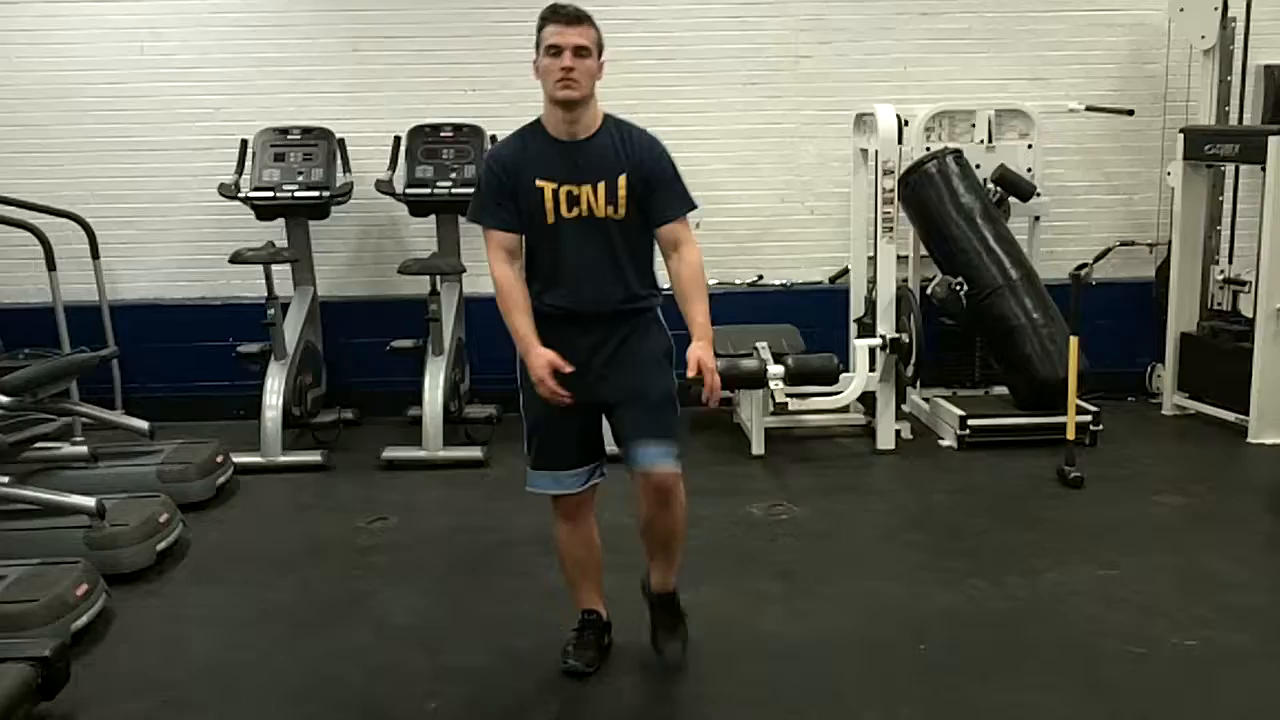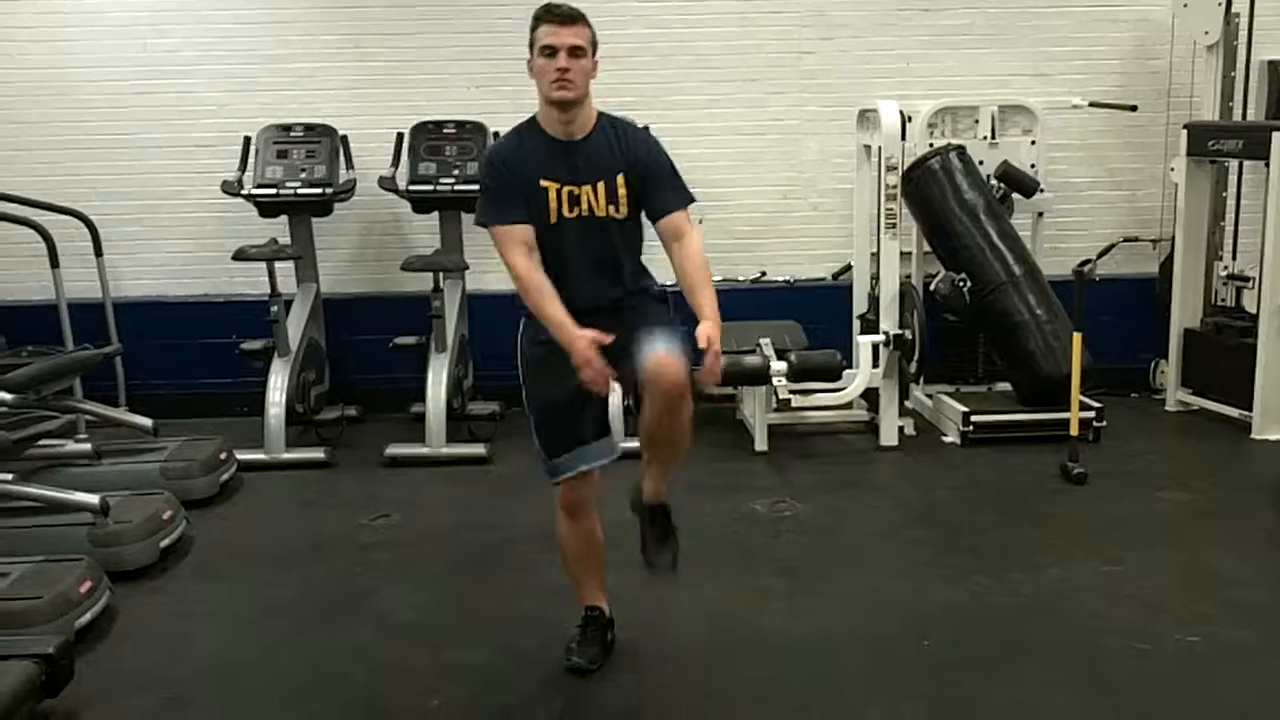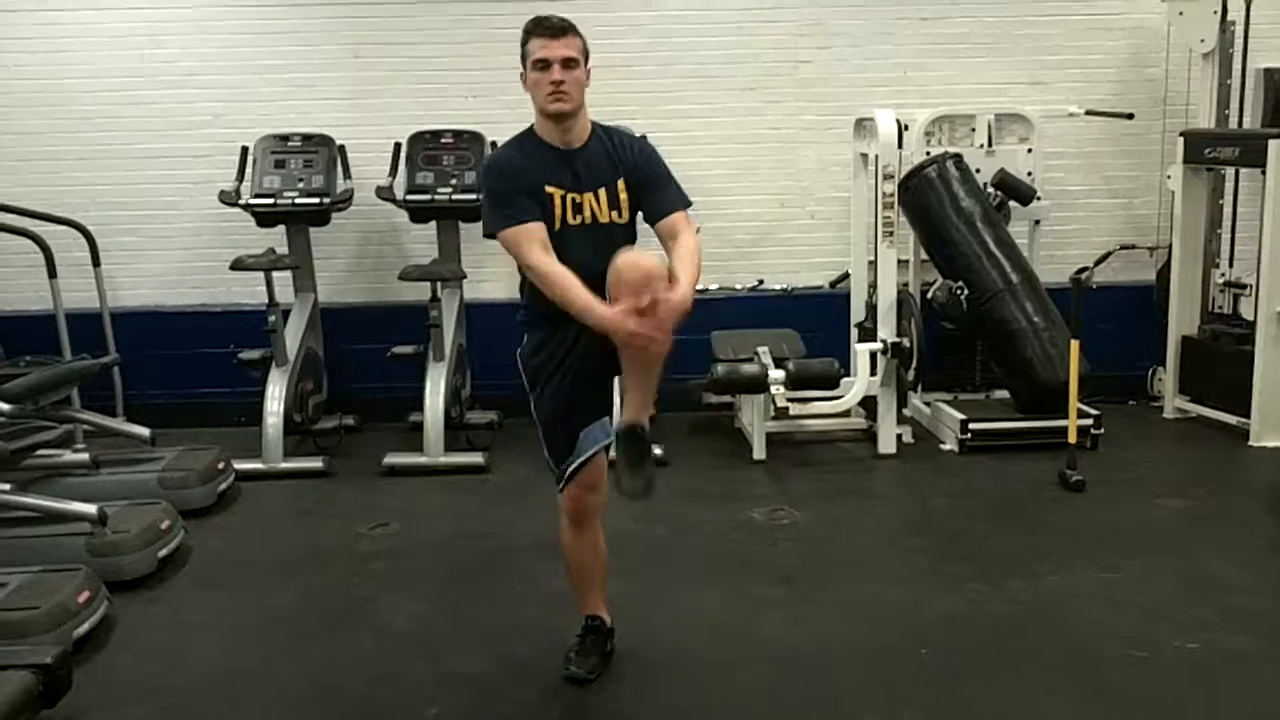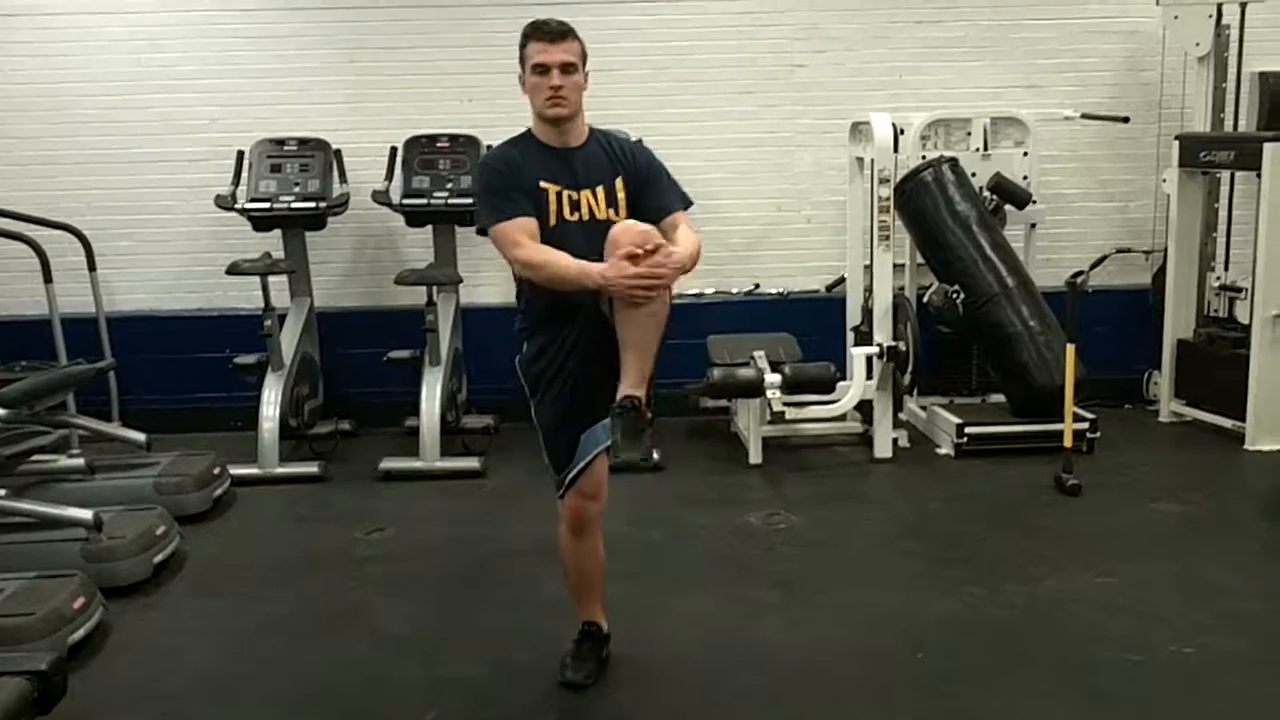
dt=0.2s
person 1, frame 1
left shoulder: (640, 151)
right shoulder: (509, 161)
left elbow: (679, 246)
right elbow: (504, 261)
left wrist: (701, 336)
right wrist: (531, 349)
left hip: (634, 334)
right hip: (553, 345)
left knee: (660, 480)
right knee: (568, 496)
left ankle: (663, 594)
right ankle: (592, 619)
person 1, frame 2
left shoulder: (634, 145)
right shoulder: (507, 159)
left elbow: (681, 234)
right elbow: (521, 263)
left wrist: (709, 318)
right wrist: (570, 337)
left hip: (627, 317)
right hip: (555, 334)
left knee: (668, 376)
right knee: (573, 487)
left ankle: (653, 498)
right ankle: (595, 616)
person 1, frame 3
left shoulder: (630, 151)
right shoulder: (507, 167)
left elbow: (682, 236)
right elbow: (538, 263)
left wrist: (682, 291)
right wrist: (604, 317)
left hip: (631, 323)
right hip: (557, 334)
left knee: (637, 266)
right knee: (580, 494)
left ankle: (632, 428)
right ankle: (595, 626)
person 1, frame 4
left shoulder: (628, 156)
right shoulder: (504, 167)
left elbow: (685, 232)
right elbow: (525, 254)
left wrist: (674, 258)
right wrist: (603, 276)
left hip: (627, 322)
right hip: (555, 339)
left knee: (635, 237)
right knee: (581, 502)
left ankle: (632, 403)
right ankle: (592, 632)
